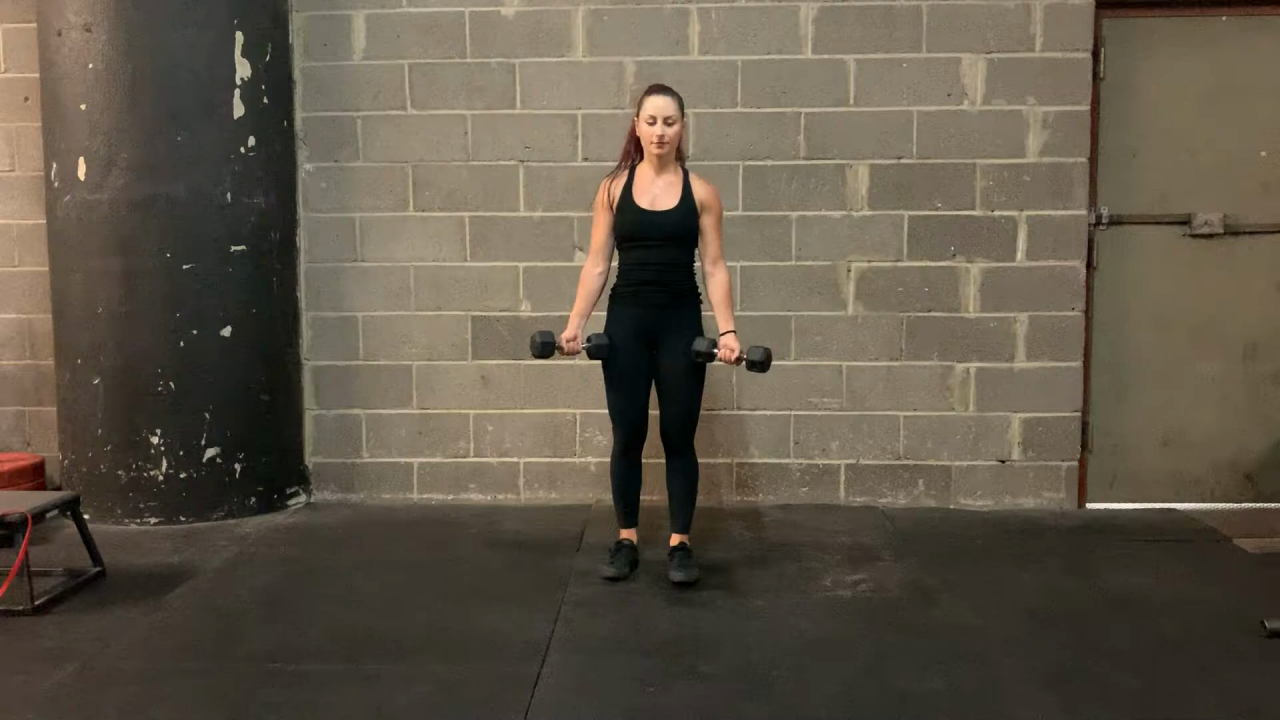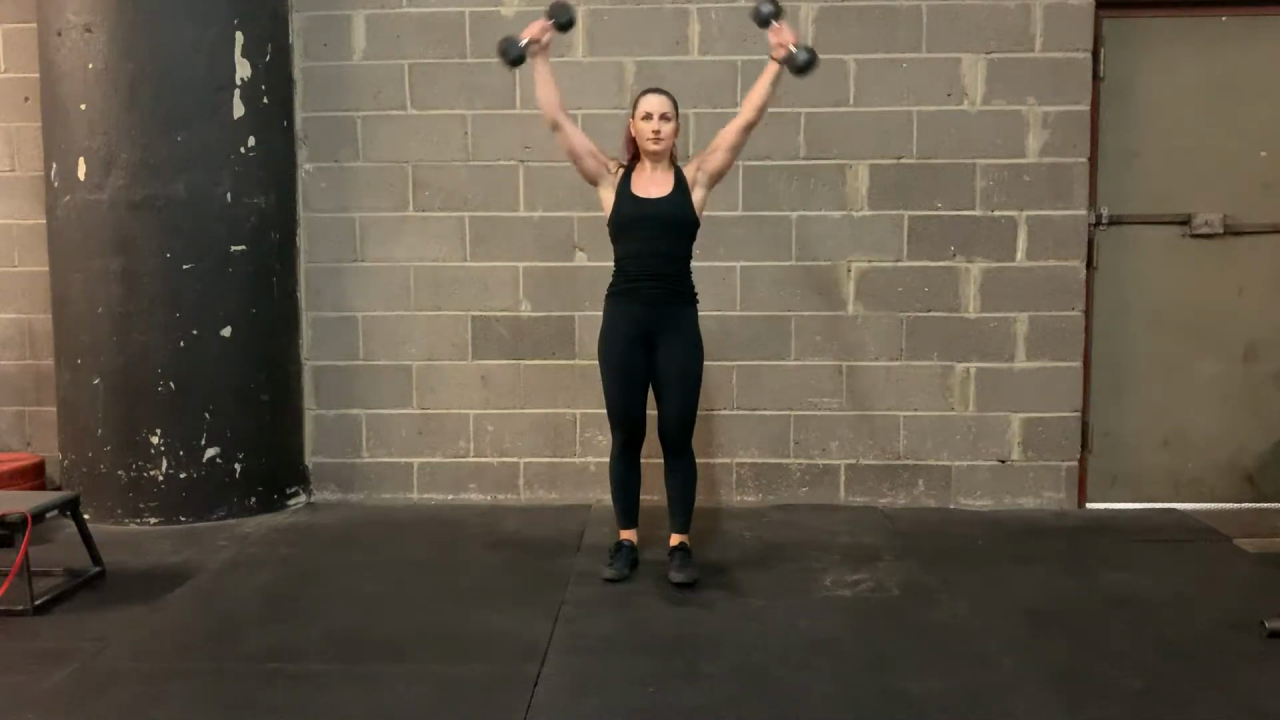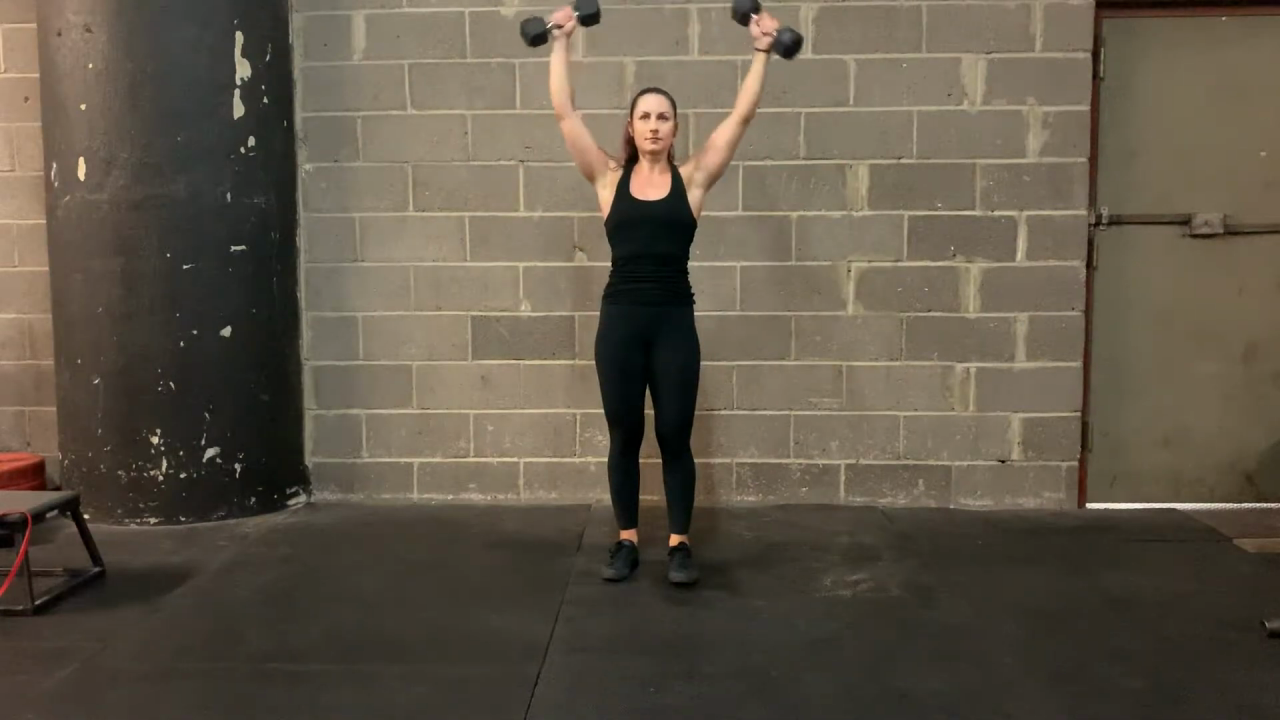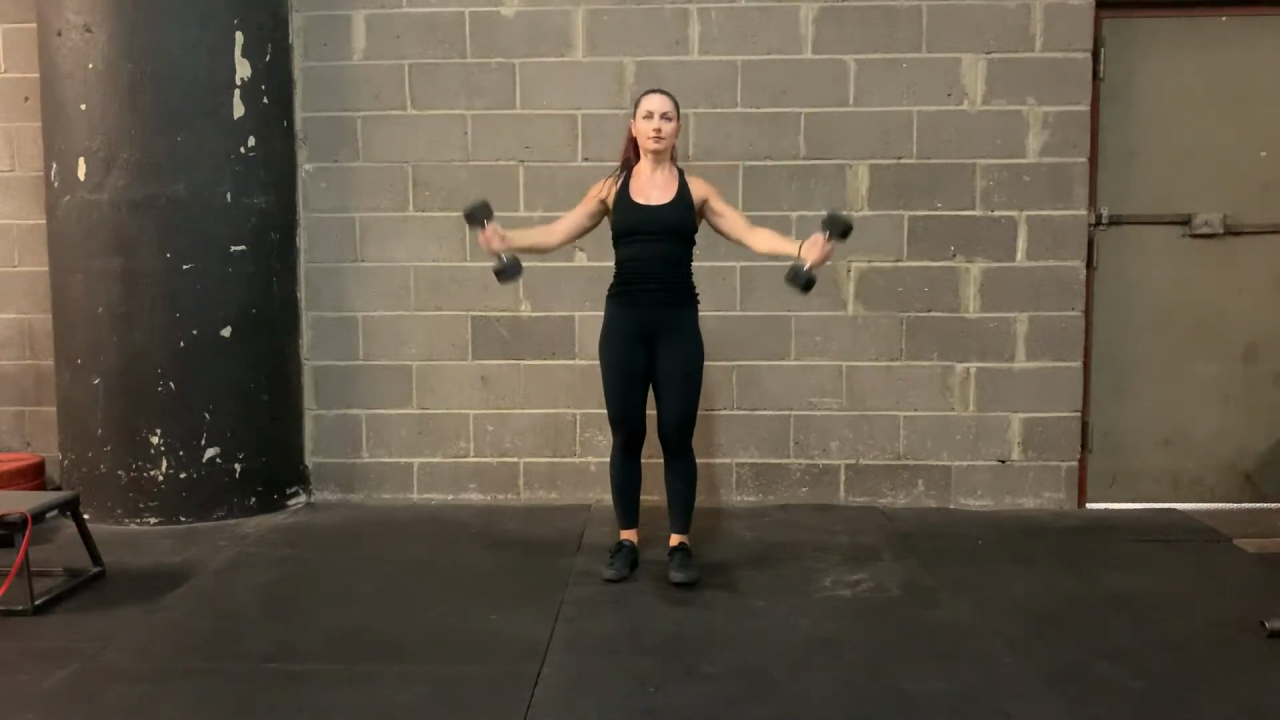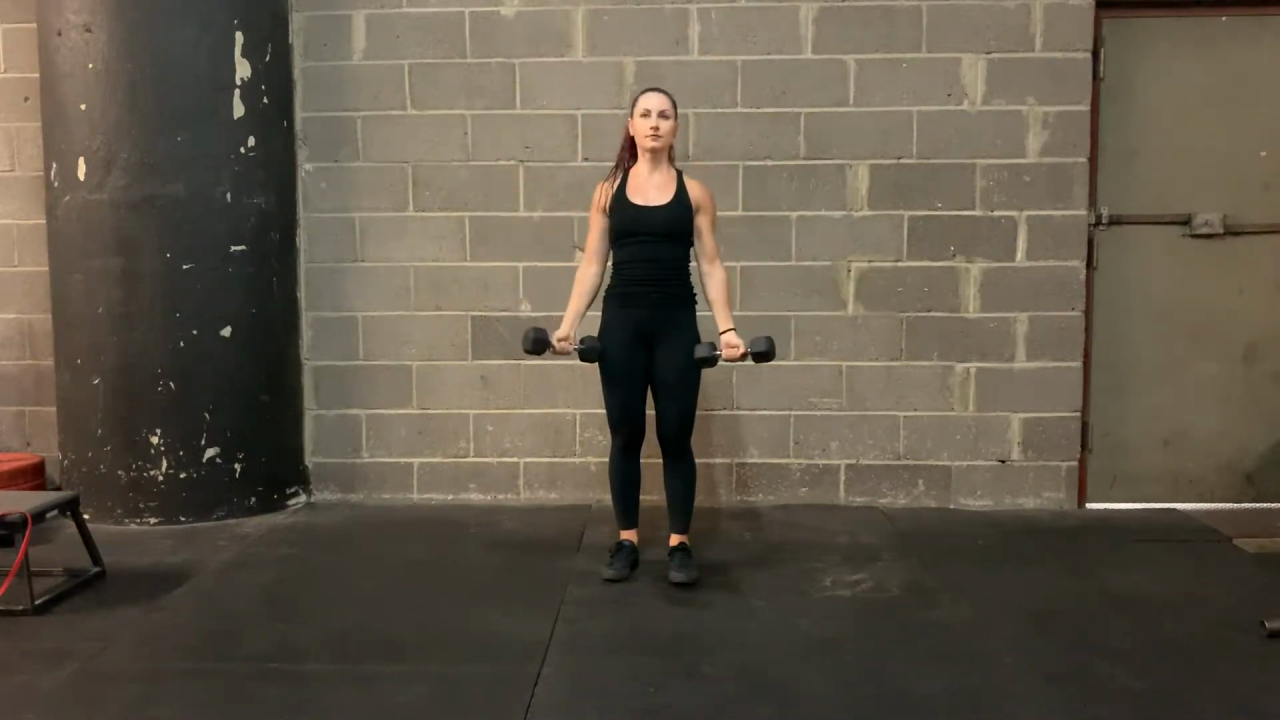
dt=1s
person 1, frame 1
left shoulder: (701, 191)
right shoulder: (613, 187)
left elbow: (714, 267)
right elbow: (597, 263)
left wrist: (727, 329)
right wrist: (575, 322)
left hip: (681, 321)
right hip: (626, 320)
left knee: (678, 437)
right knee: (627, 436)
left ankle: (680, 543)
right ankle: (626, 540)
person 1, frame 2
left shoulder: (694, 180)
right shoulder: (611, 180)
left elbow: (743, 124)
right elbow: (559, 123)
left wrist: (775, 62)
right wrist: (539, 57)
left hip: (677, 320)
right hip: (623, 318)
left knee: (677, 436)
right knee: (626, 435)
left ankle: (680, 542)
right ankle: (626, 539)
person 1, frame 3
left shoulder: (691, 179)
right shoulder: (610, 179)
left elbow: (740, 117)
right elbow: (565, 115)
left wrist: (761, 51)
left hip: (673, 322)
right hip: (620, 320)
left knee: (675, 437)
right knee: (624, 436)
left ankle: (679, 543)
right ankle: (626, 540)
person 1, frame 4
left shoulder: (696, 189)
right shoulder: (611, 188)
left elbow: (748, 233)
right elbow: (558, 232)
left wrist: (799, 249)
right wrist: (507, 238)
left hip: (678, 321)
right hip: (624, 321)
left knee: (677, 436)
right knee: (627, 435)
left ankle: (680, 544)
right ankle: (626, 541)
person 1, frame 5
left shoulder: (694, 191)
right shoulder: (609, 190)
left elbow: (711, 264)
right elbow: (592, 263)
left wrist: (726, 328)
right wrist: (569, 323)
left hip: (676, 323)
right hip: (621, 321)
left knee: (676, 437)
right knee: (625, 436)
left ankle: (679, 544)
right ankle: (626, 541)
